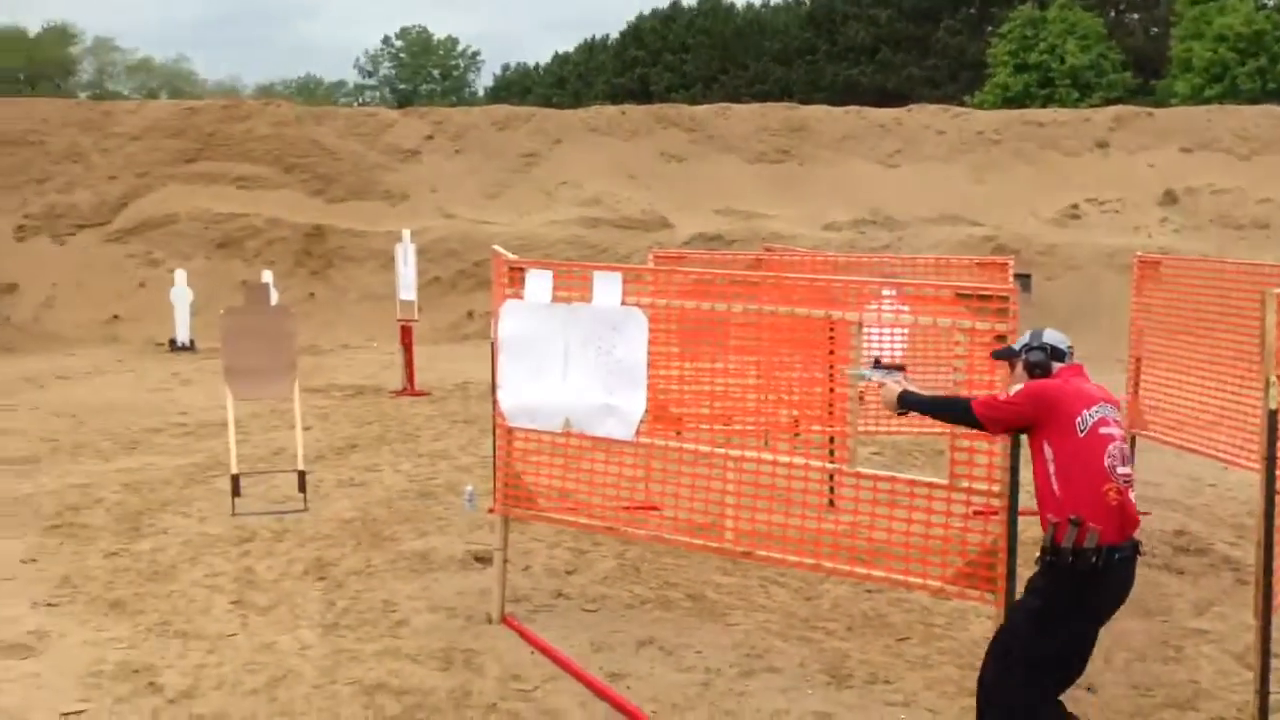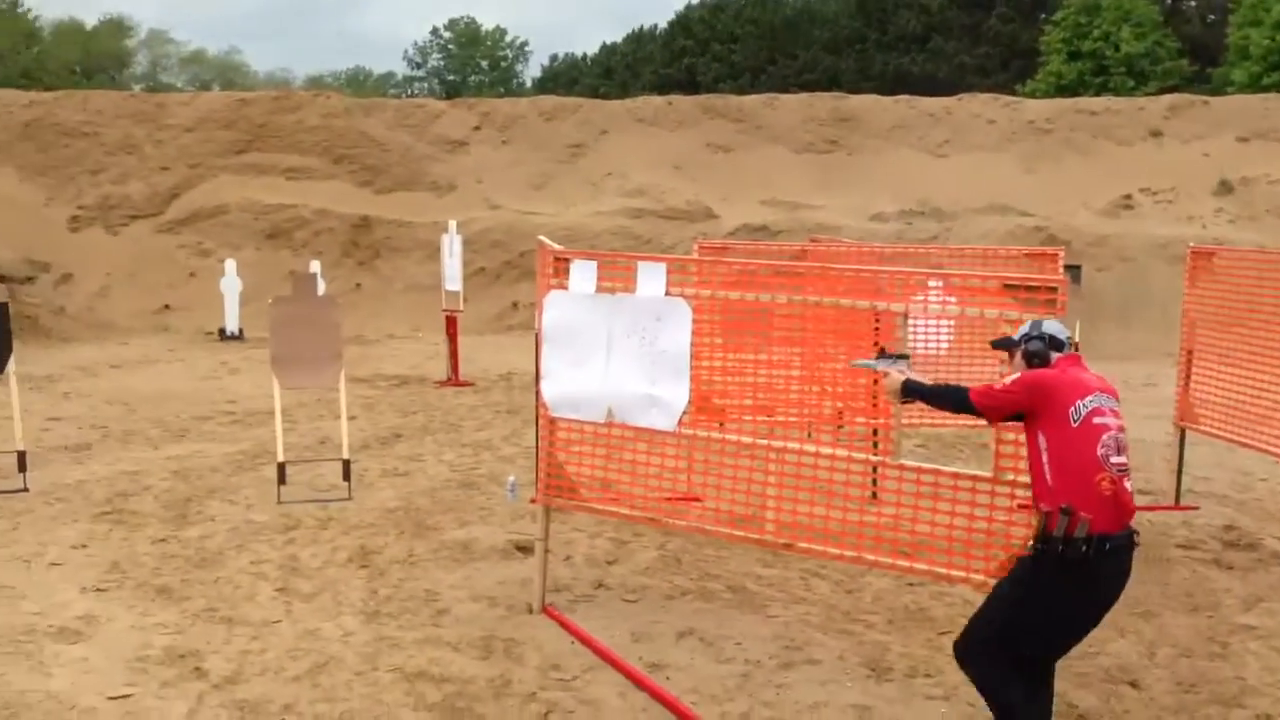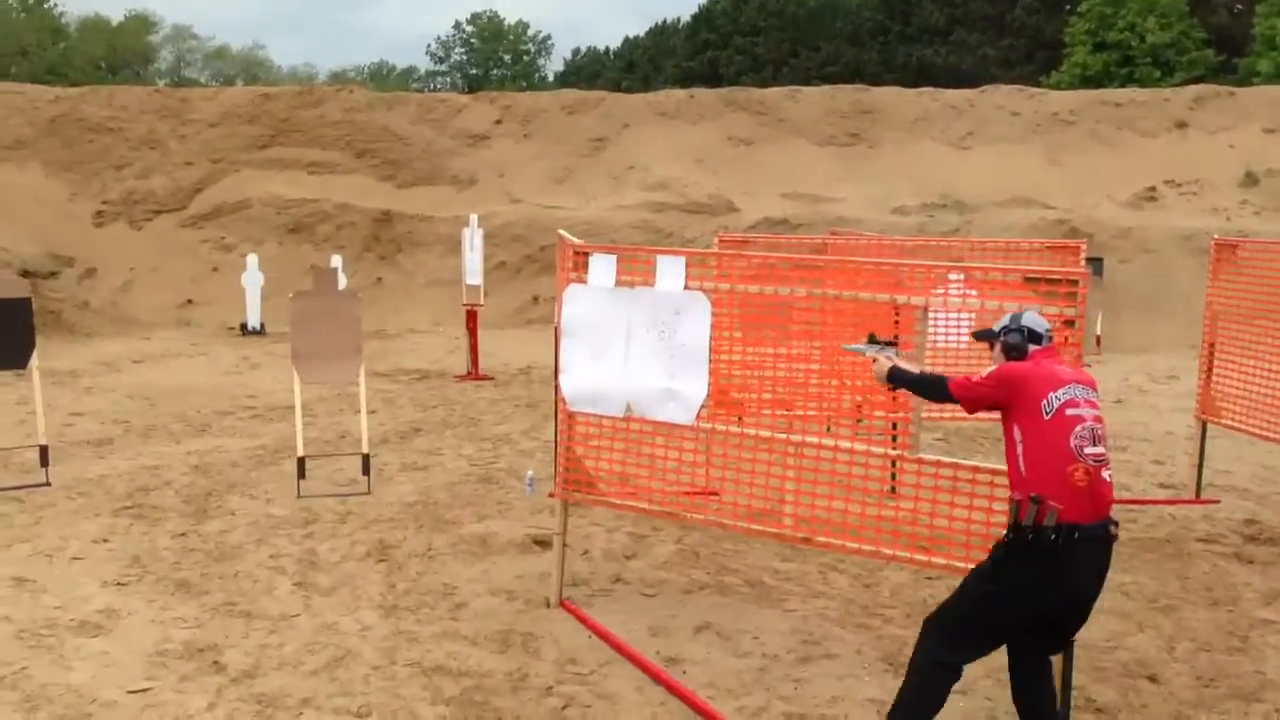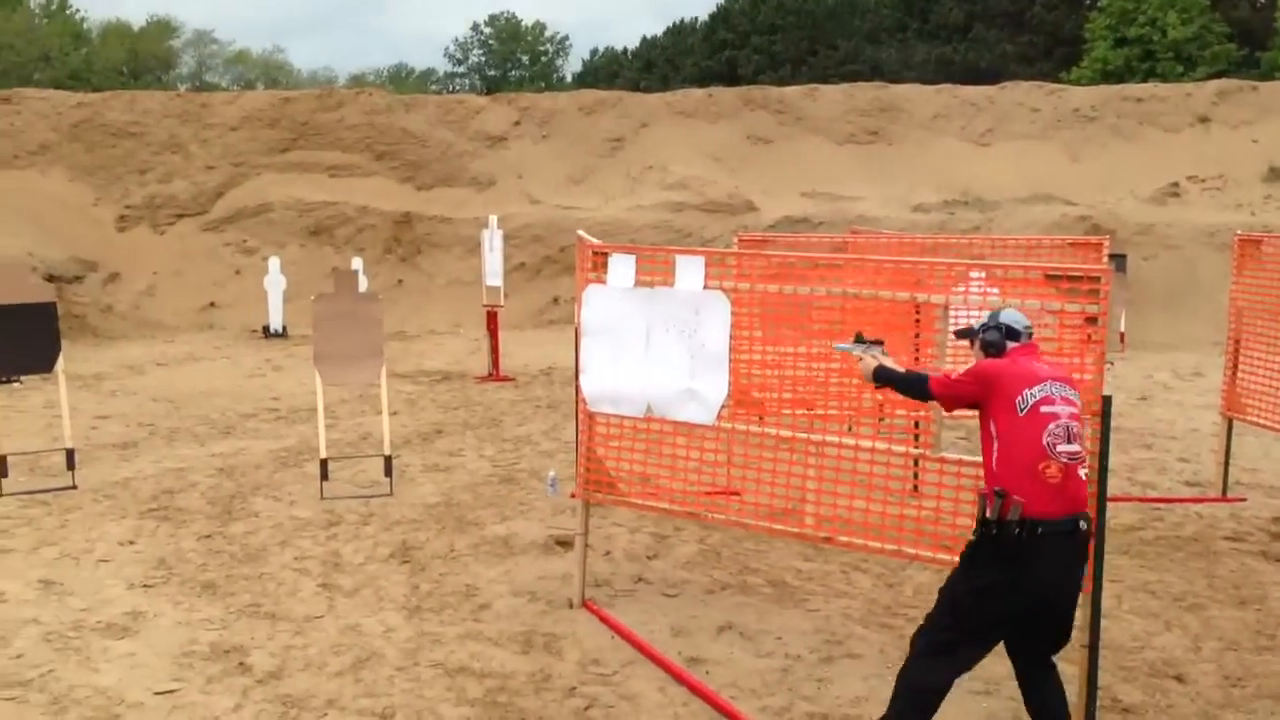
dt=0.2s
person 1, frame 1
left shoulder: (1046, 394)
right shoulder: (1099, 398)
left elbow: (968, 413)
right elbow: (989, 415)
left wrist: (905, 398)
right wrist: (917, 396)
left hip: (1078, 568)
right hip: (1113, 564)
right knee: (1005, 672)
person 1, frame 2
left shoulder: (1042, 383)
right shoulder: (1100, 388)
left elbow: (967, 402)
left wrist: (907, 387)
right wrist: (922, 385)
left hip: (1069, 556)
right hip: (1113, 557)
left knee: (978, 653)
right knee: (1029, 657)
person 1, frame 3
left shoulder: (1018, 376)
right shoulder: (1081, 380)
left elbow: (947, 391)
left wrist: (893, 373)
right wrist: (909, 370)
left hip: (1042, 545)
right hip: (1093, 548)
left knee: (943, 640)
right knee: (1031, 650)
person 1, frame 4
left shoulder: (994, 373)
right shoulder: (1060, 380)
left elbow: (925, 389)
left wrist: (878, 372)
right wrist: (894, 367)
left hip: (1015, 542)
right hip: (1070, 542)
left knee: (934, 650)
right knee: (1032, 653)
